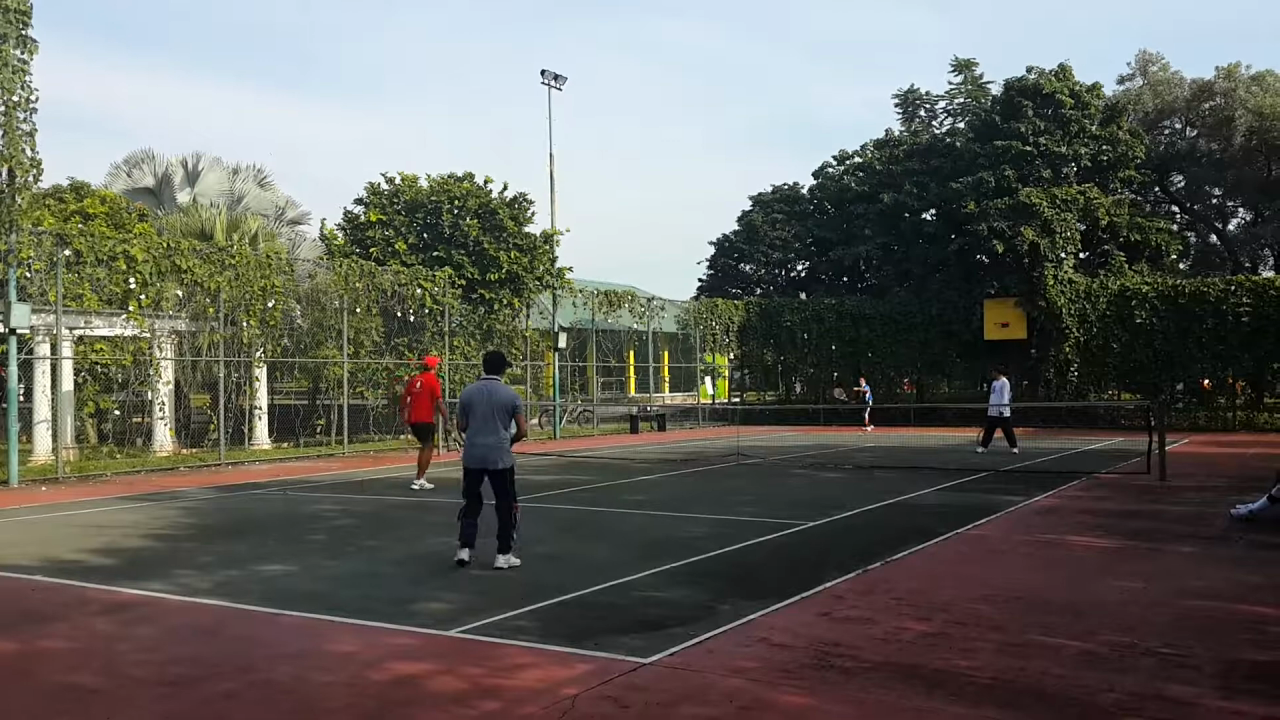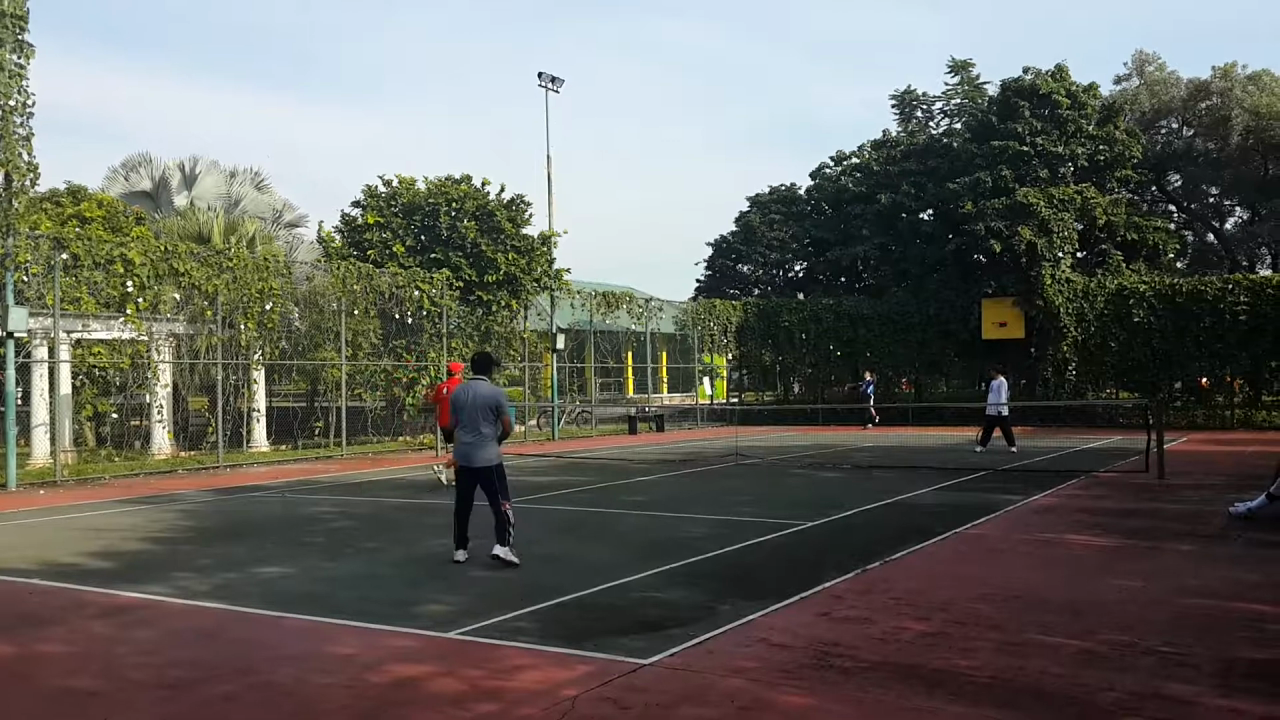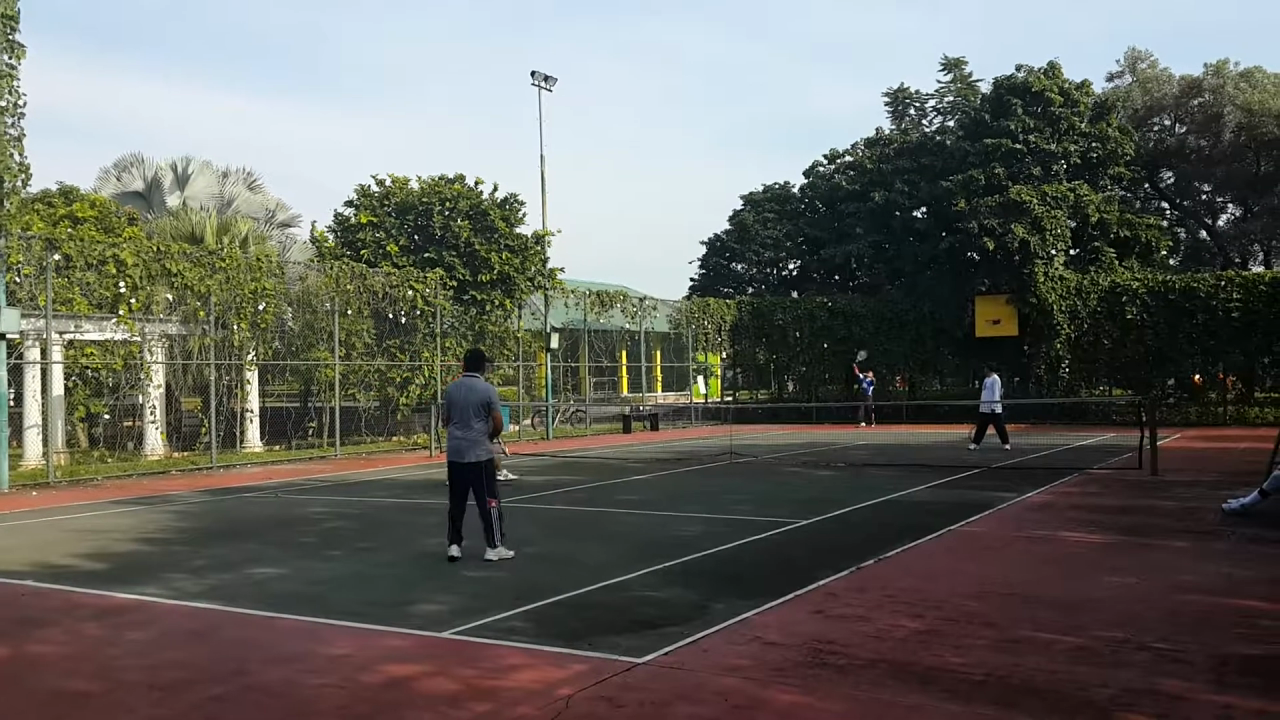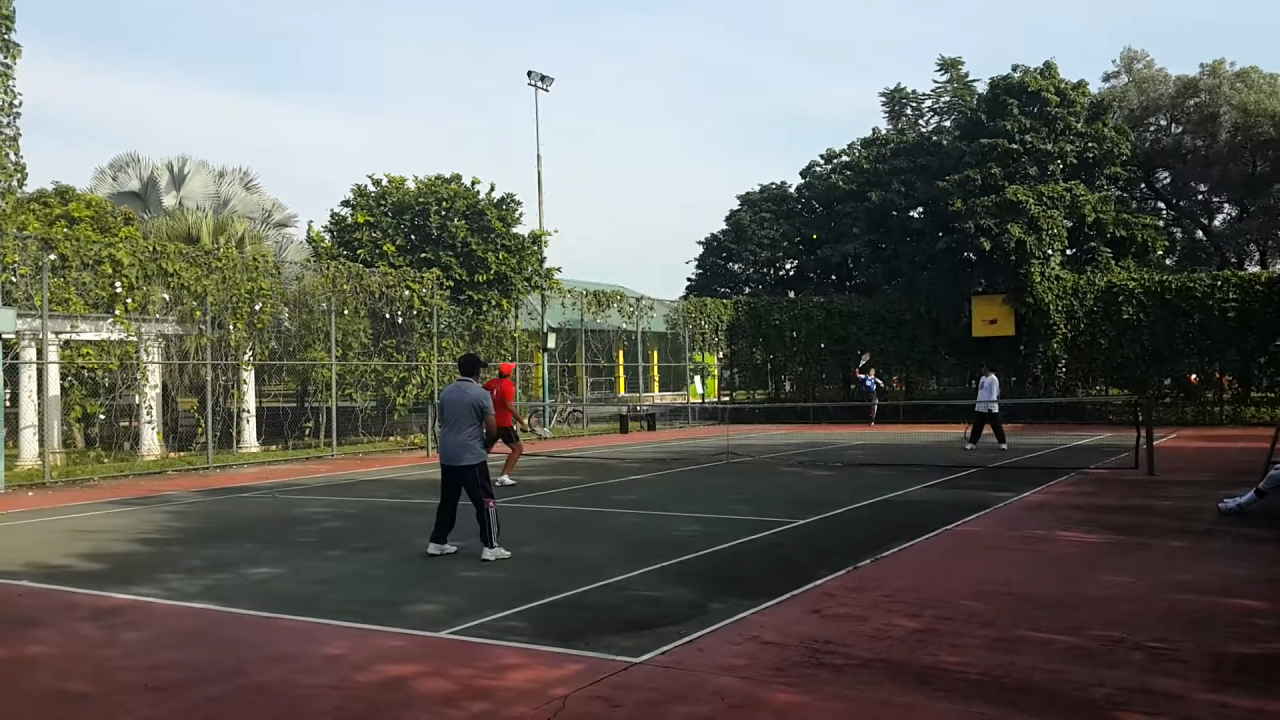
dt=0.3s
person 1, frame 1
left shoulder: (468, 392)
right shoulder: (511, 394)
left elbow: (462, 426)
right elbow: (522, 431)
left hip: (473, 457)
right hip: (501, 458)
left knee: (471, 505)
right knee: (507, 507)
left ankle: (464, 549)
right ankle: (503, 555)
person 1, frame 2
left shoulder: (457, 392)
right shoulder: (496, 393)
left elbow: (451, 426)
right elbow: (507, 429)
left hip: (462, 457)
right hip: (488, 457)
left knee: (462, 505)
right knee: (501, 504)
left ankle: (460, 549)
right ankle: (502, 546)
person 1, frame 3
left shoulder: (451, 389)
right shoulder: (488, 390)
left elbow: (446, 422)
right elbow: (498, 425)
left hip: (454, 453)
right hip: (479, 453)
left knee: (456, 500)
right knee: (488, 500)
left ankle: (454, 546)
right ankle: (494, 547)
person 1, frame 4
left shoulder: (445, 393)
right shoulder: (481, 394)
right elbow: (492, 429)
right wrist: (487, 445)
left hip: (447, 455)
right hip: (471, 455)
left knee: (448, 500)
right knee: (485, 501)
left ankle: (437, 542)
right ankle: (490, 547)
